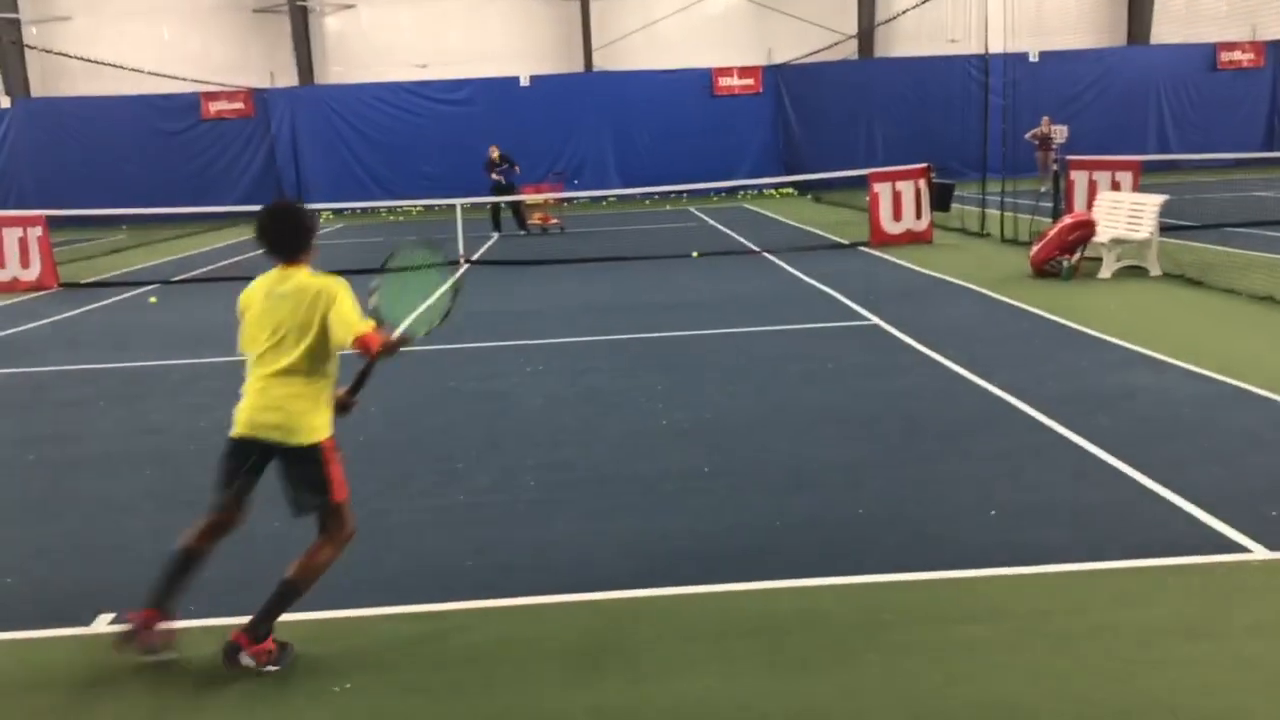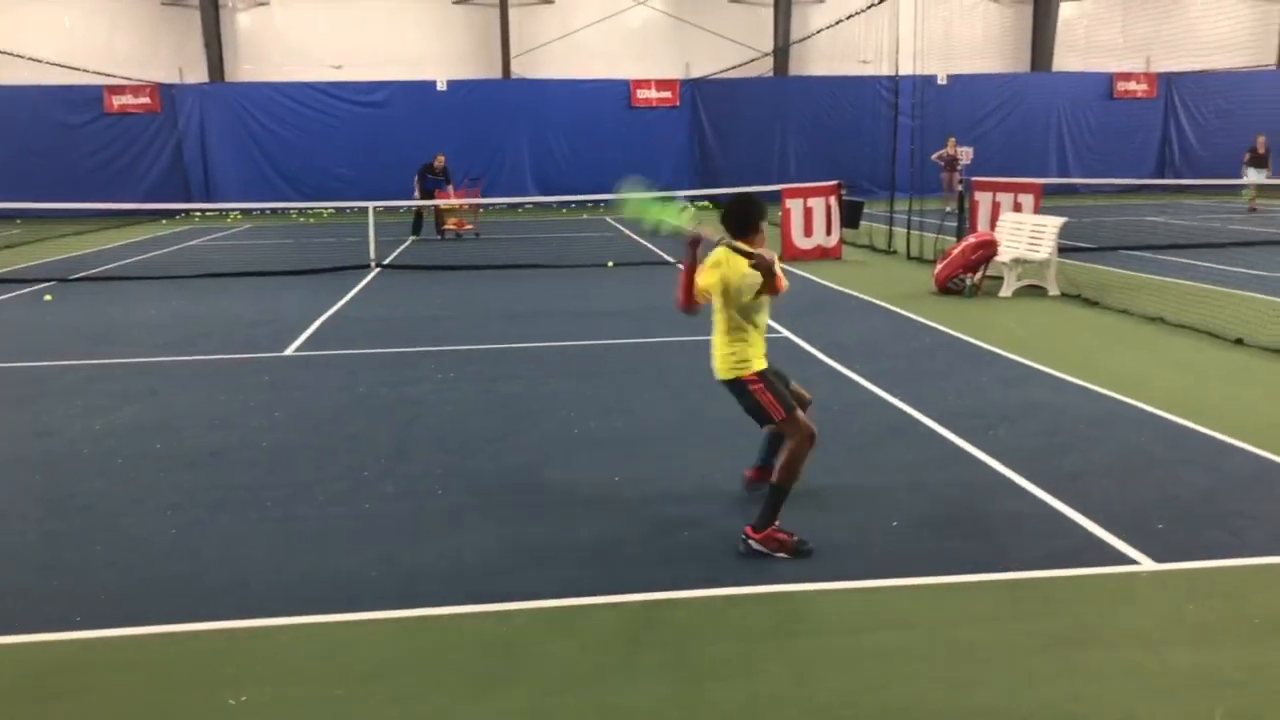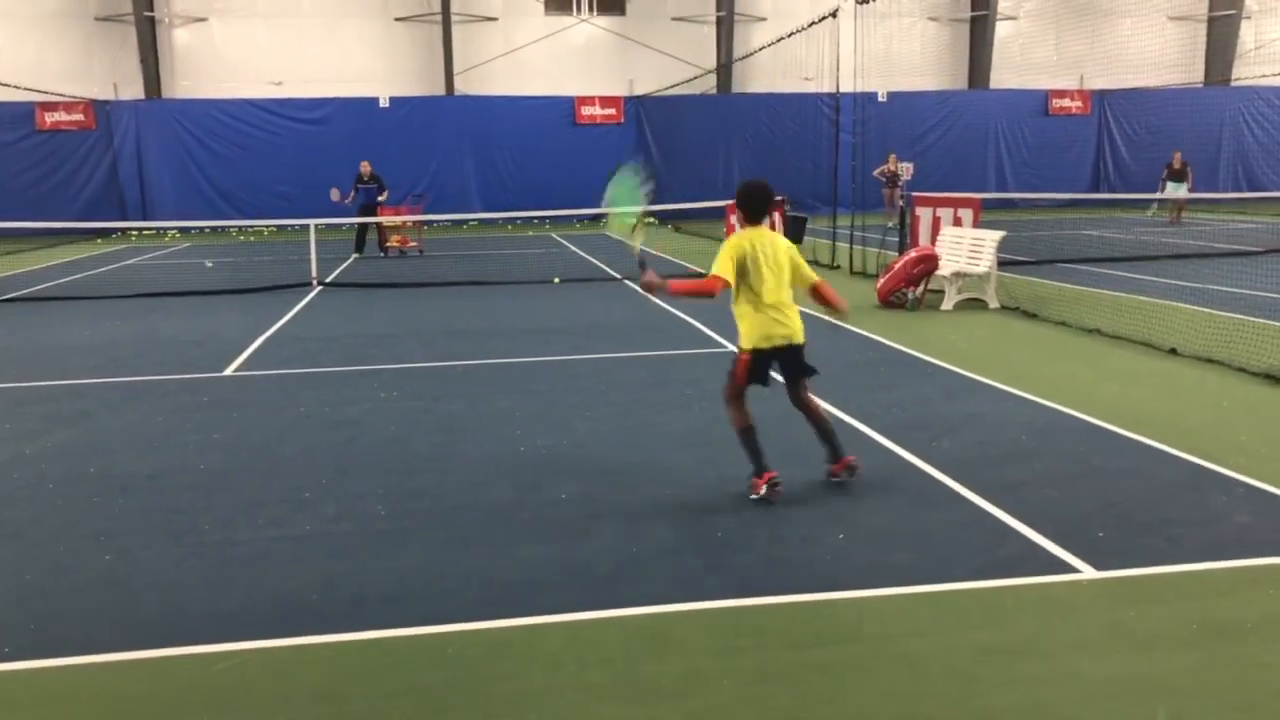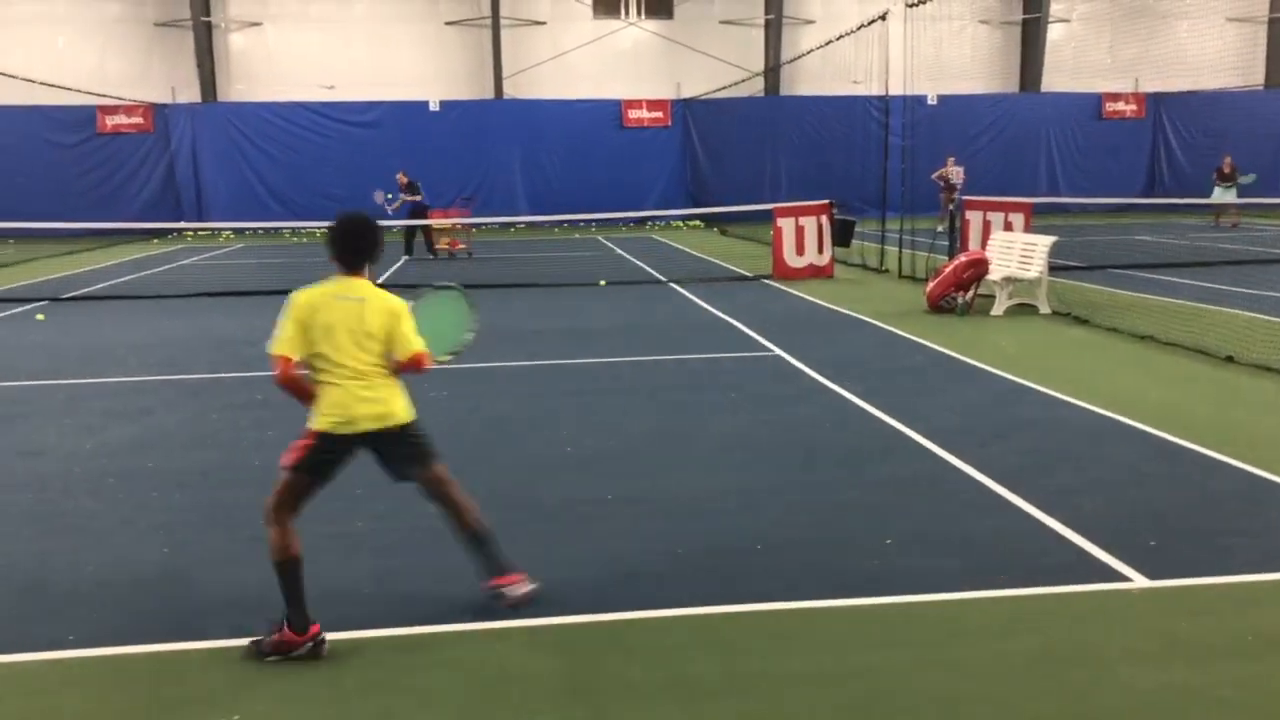
dt=1s
person 1, frame 1
left shoulder: (251, 294)
right shoulder: (329, 288)
right elbow: (368, 344)
right wrist: (390, 341)
left hip: (251, 421)
right hip: (303, 427)
left knee: (220, 518)
right knee: (338, 530)
left ankle: (150, 616)
right ankle: (255, 638)
person 1, frame 2
left shoulder: (762, 259)
right shoulder: (719, 261)
left elbow: (776, 286)
right elbow: (689, 305)
left wrist: (768, 267)
right wrist: (690, 262)
left hip: (753, 360)
right hip: (741, 365)
left knee: (800, 401)
right knee: (802, 434)
left ankle: (762, 472)
right ankle: (761, 531)
person 1, frame 3
left shoulder: (734, 245)
right shoulder: (783, 244)
left elbow: (713, 287)
right elbow: (816, 287)
left wrist: (664, 286)
right wrist: (839, 306)
left hip: (759, 338)
right hip: (792, 333)
left knee: (734, 398)
right knee: (800, 395)
left ankle: (762, 474)
right ankle: (840, 460)
person 1, frame 4
left shoulder: (303, 302)
right shoulder: (391, 304)
left elbow: (284, 373)
right elbow: (417, 362)
left hip: (336, 420)
right hip: (391, 413)
left knee: (279, 512)
right knee: (445, 492)
left ankle: (299, 629)
right ankle: (503, 576)
